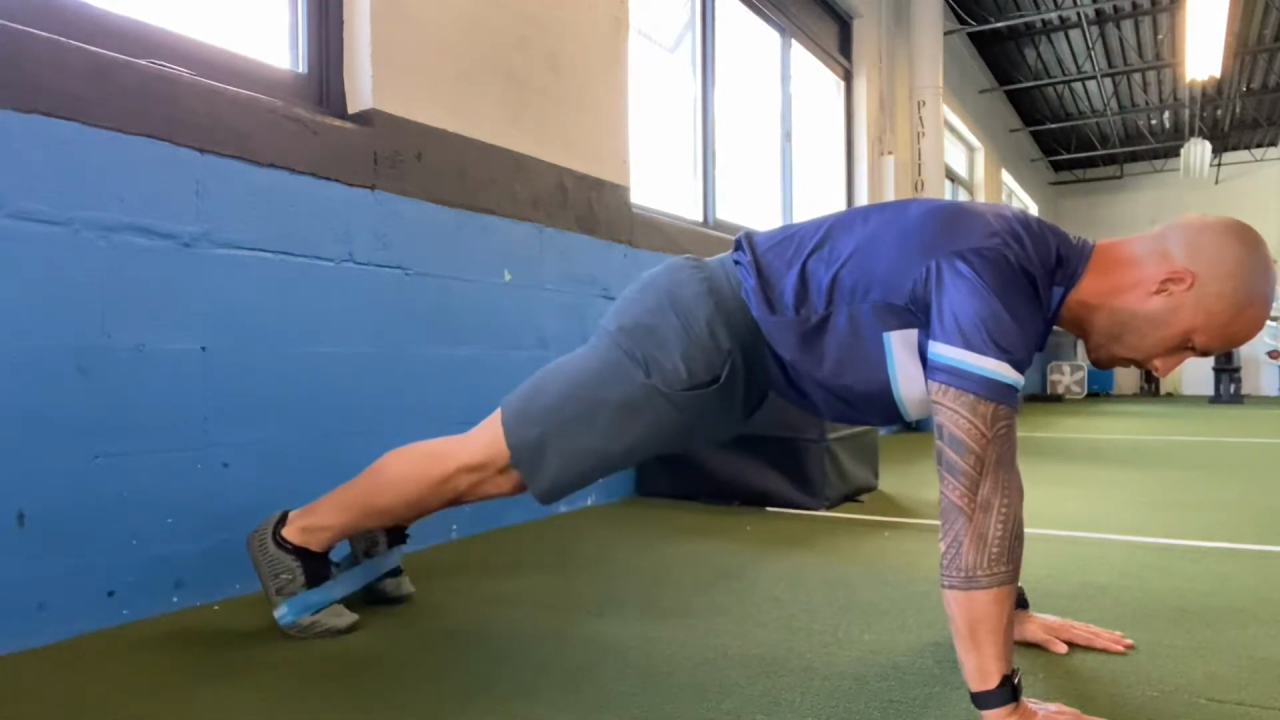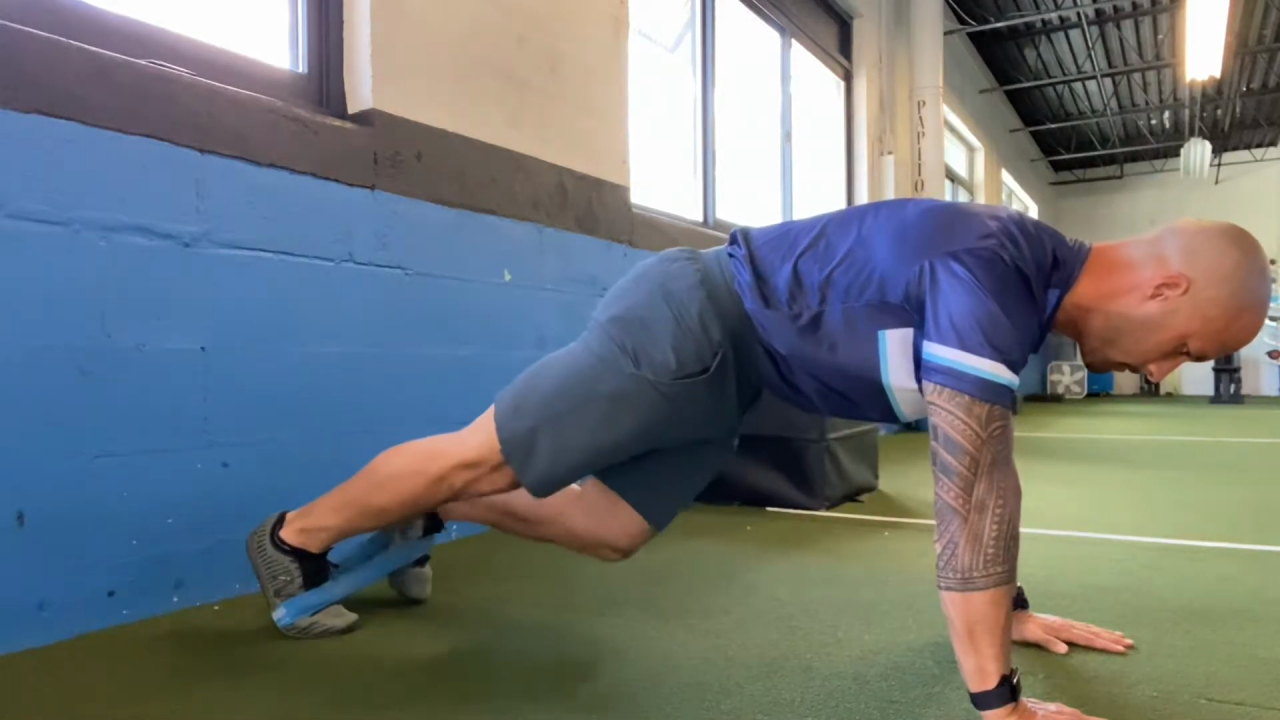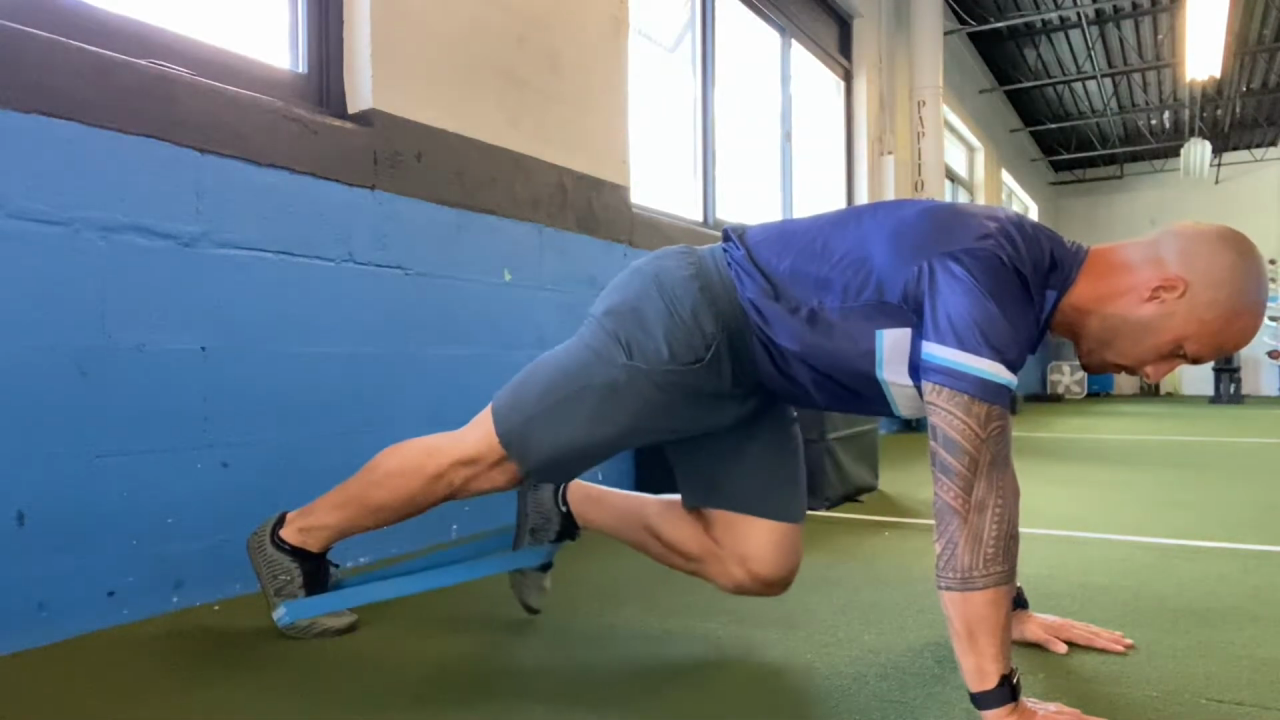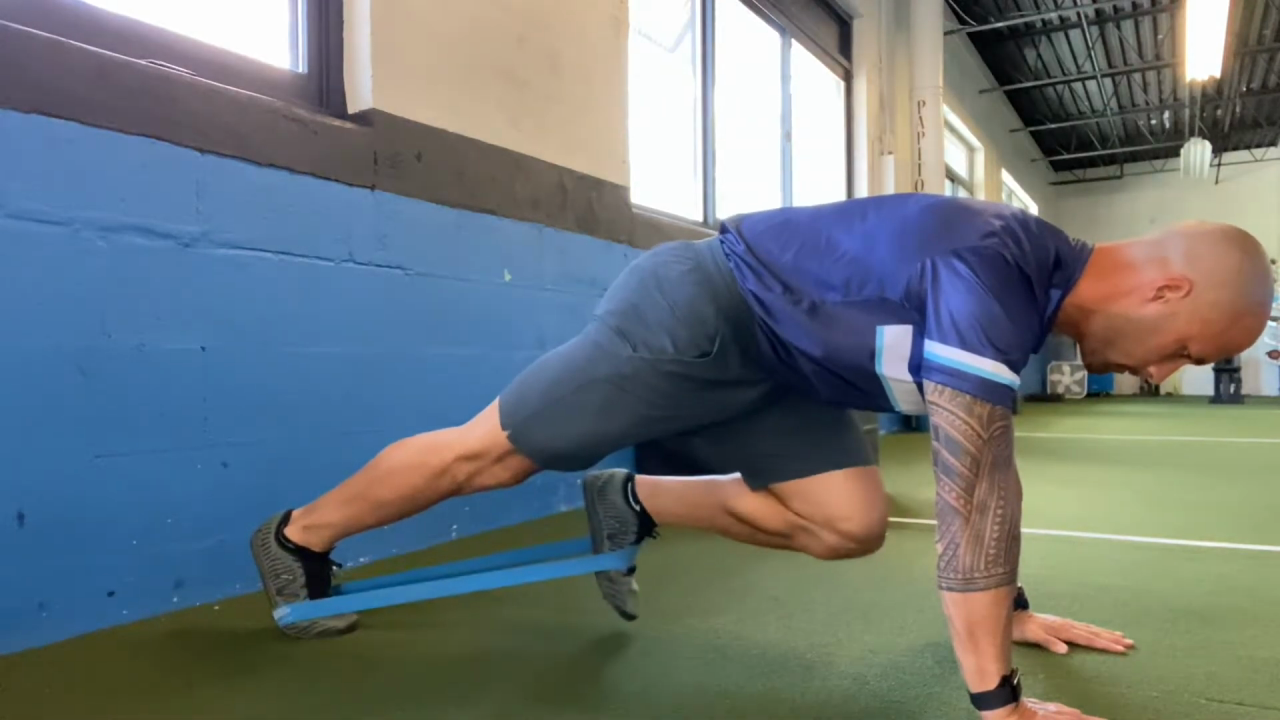
dt=0.5s
person 1, frame 1
left shoulder: (1033, 276)
right shoulder: (996, 275)
left elbow: (990, 470)
right elbow: (974, 493)
left wrist: (1012, 611)
left hip: (719, 348)
right hip: (699, 335)
left knee: (517, 459)
right knee: (489, 458)
left ankle: (381, 527)
right ankle: (295, 539)
person 1, frame 2
left shoulder: (1027, 282)
right shoulder: (990, 276)
left elbow: (985, 475)
right elbow: (970, 491)
left wrist: (1009, 610)
left hip: (723, 358)
right hip: (690, 327)
left knee: (608, 527)
right knee: (483, 458)
left ankle: (427, 515)
right ankle: (293, 540)
person 1, frame 3
left shoulder: (1026, 285)
right shoulder: (989, 274)
left elbow: (985, 470)
right elbow: (967, 491)
left wrist: (1011, 610)
left hip: (740, 365)
right hip: (687, 321)
left knee: (759, 563)
right knee: (484, 456)
left ankle: (567, 507)
right ankle: (293, 540)
person 1, frame 4
left shoulder: (1034, 281)
right shoulder: (992, 273)
left elbow: (988, 472)
right elbow: (969, 489)
left wrist: (1010, 609)
left hip: (754, 355)
right hip: (692, 315)
left knee: (848, 521)
right knee: (490, 451)
left ankle: (635, 507)
right ankle: (296, 539)
